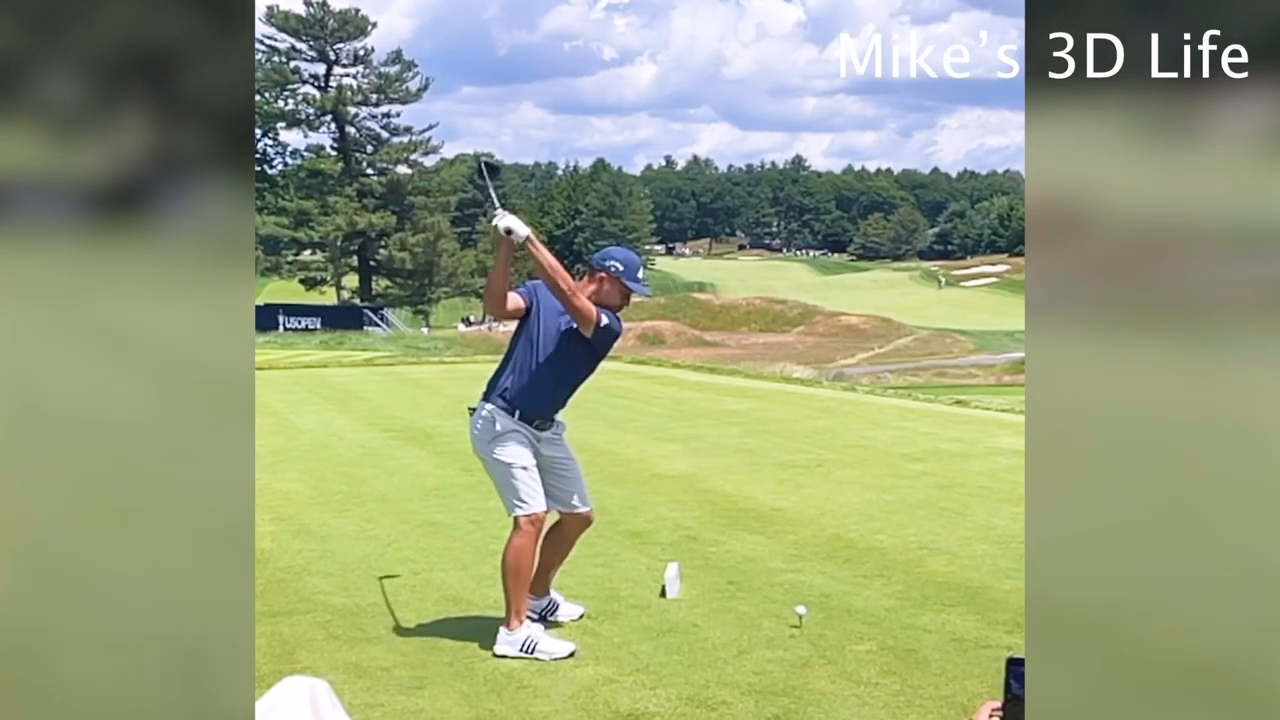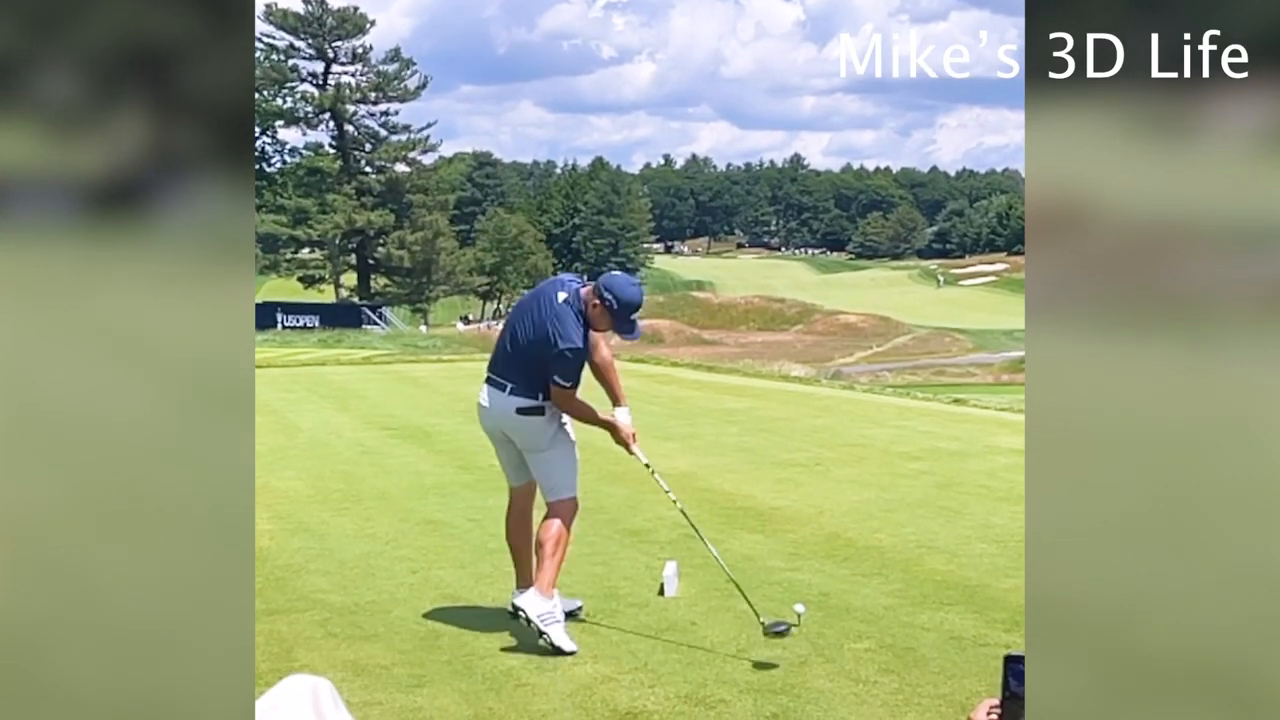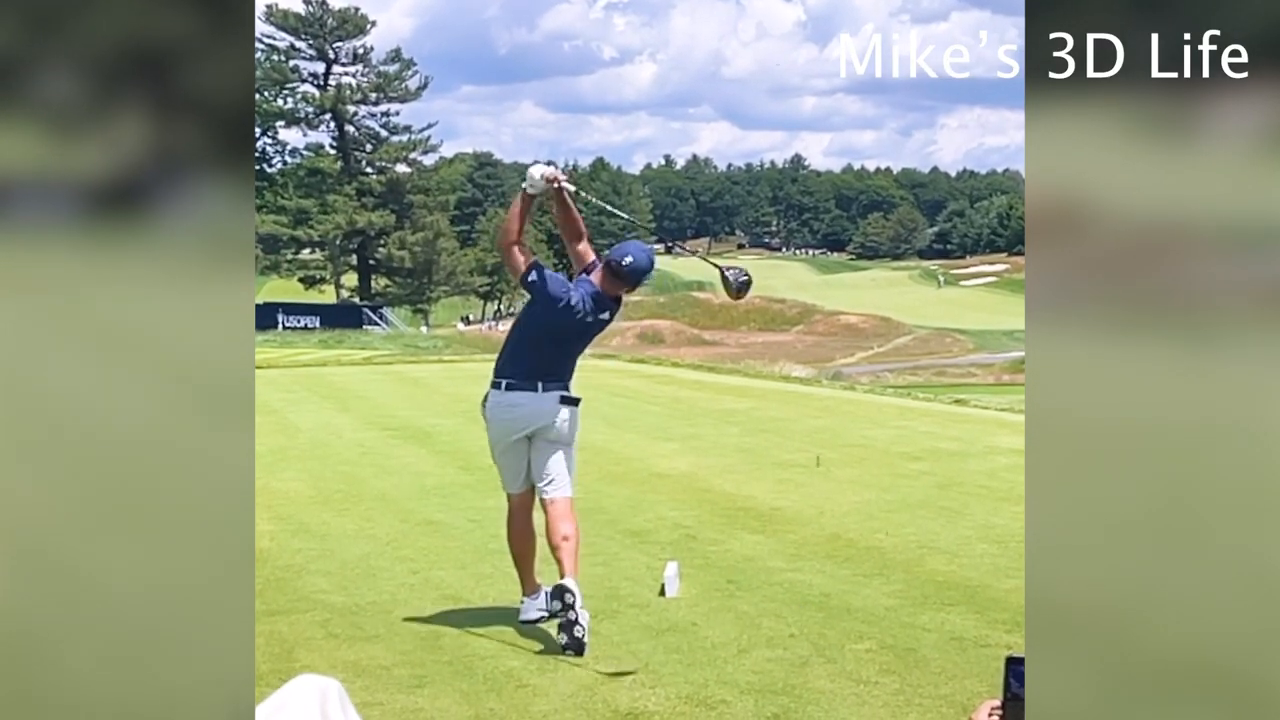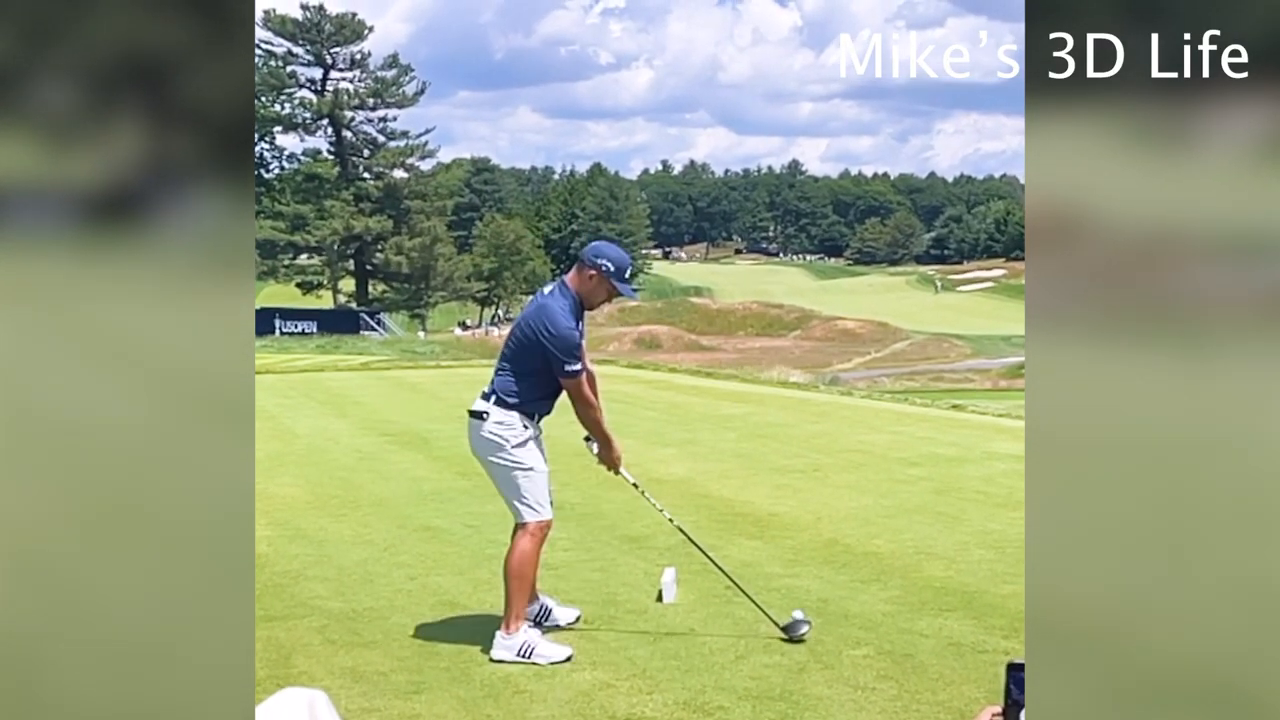
dt=0.3s
person 1, frame 1
left shoulder: (608, 326)
right shoulder: (540, 294)
left elbow: (569, 298)
right elbow: (496, 306)
left wrist: (529, 239)
right wrist: (505, 248)
left hip: (545, 428)
right hip: (500, 421)
left knee: (578, 516)
right knee: (530, 517)
left ankle: (537, 597)
right ankle: (514, 630)
person 1, frame 2
left shoulder: (566, 283)
right shoulder: (564, 341)
left elbow: (599, 352)
right elbow: (563, 403)
left wrist: (621, 407)
right wrist: (610, 424)
left hip: (494, 402)
right hip: (534, 414)
left knee: (520, 495)
right knee: (562, 505)
left ankle: (527, 591)
right ankle: (541, 598)
person 1, frame 3
left shoulder: (557, 294)
right shoulder: (608, 308)
left elbow: (508, 246)
right elbow: (579, 239)
left wrist: (529, 193)
right wrist: (559, 194)
left hip: (504, 403)
right hip: (553, 407)
left knee: (519, 503)
right knee: (558, 501)
left ankle: (532, 598)
right ankle: (567, 586)
person 1, frame 4
left shoulder: (564, 301)
right shoulder: (558, 320)
left elbow: (584, 371)
right elbow: (581, 396)
left wrist: (601, 434)
right wrist: (606, 442)
left hip: (513, 422)
right hip: (505, 426)
left knee: (533, 514)
right knee: (535, 522)
left ankle: (529, 604)
right ankle: (512, 634)
